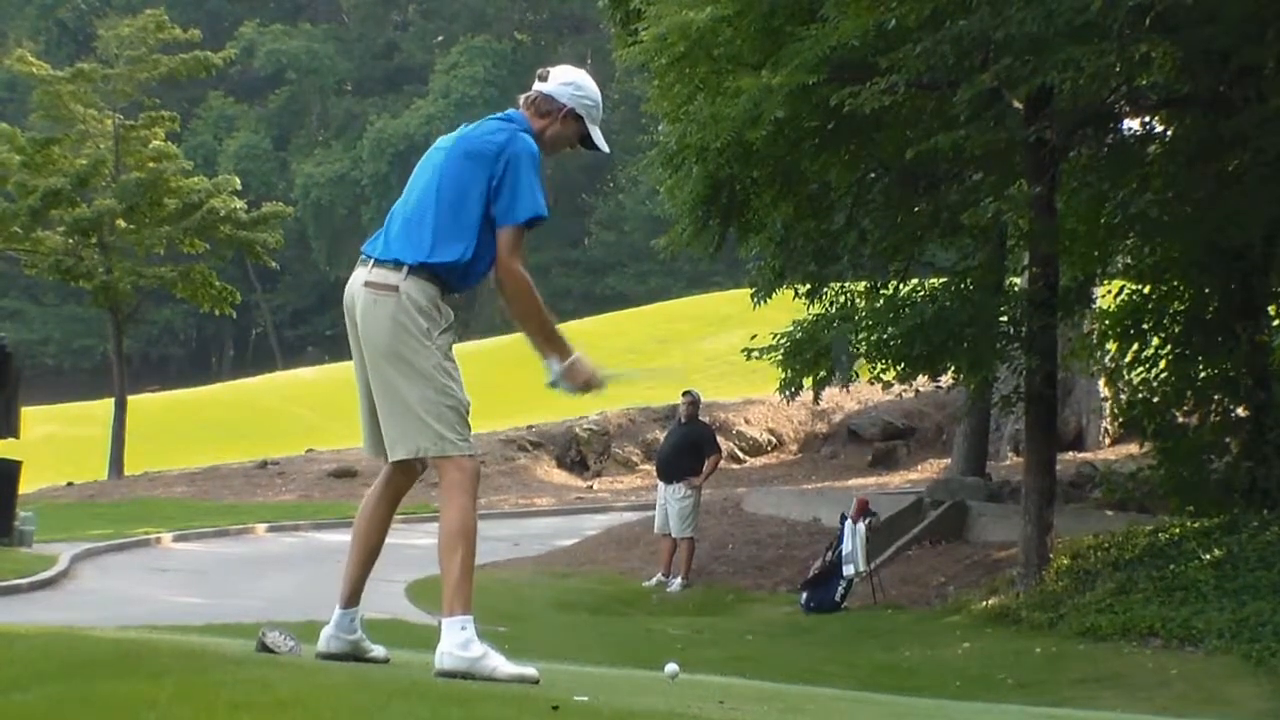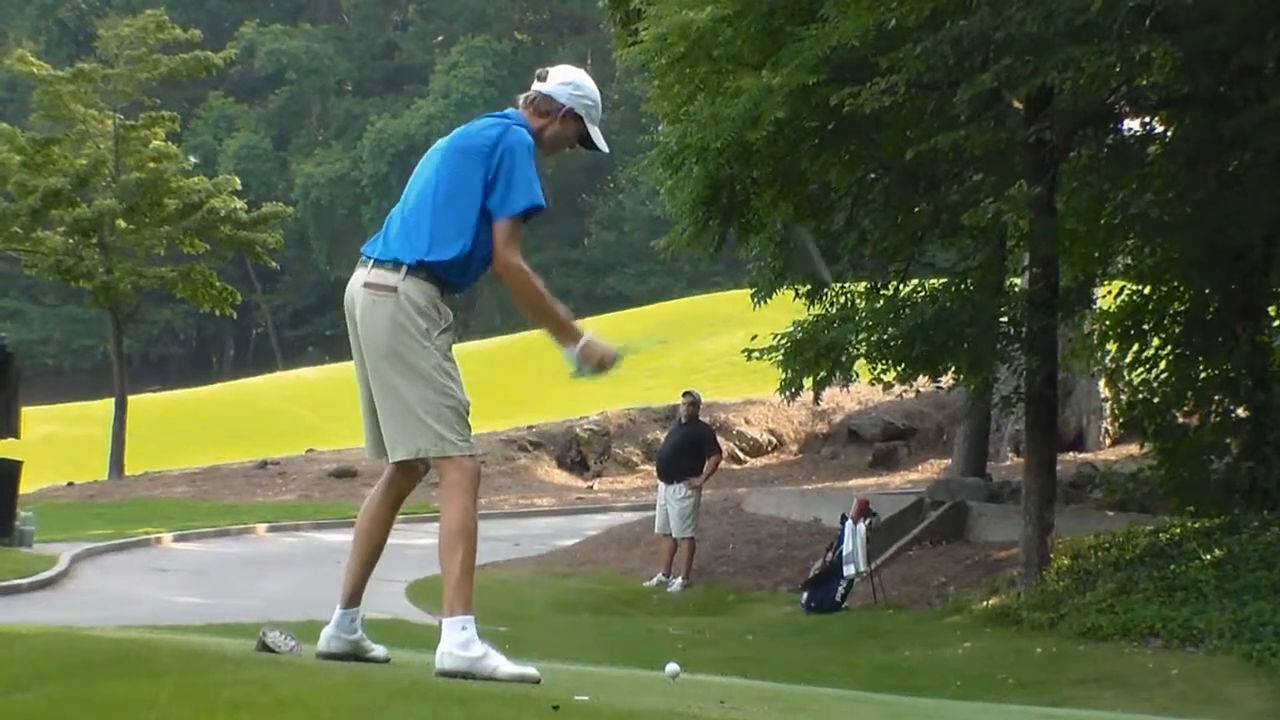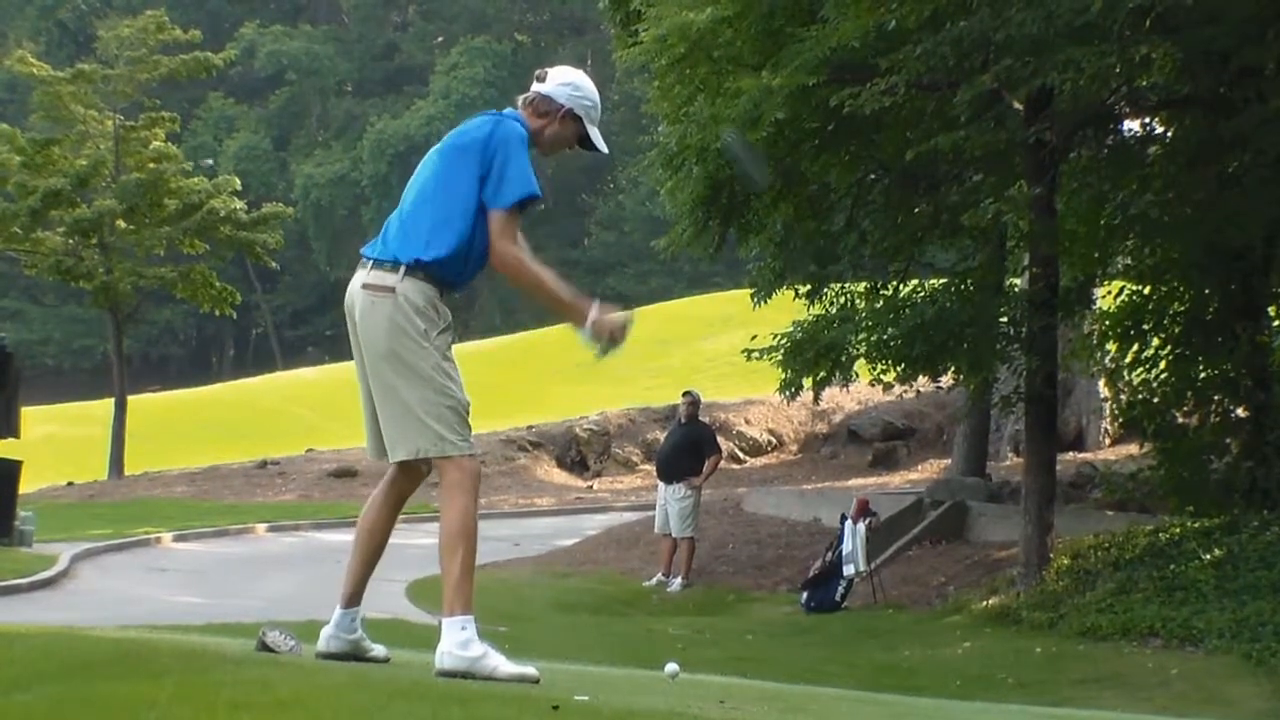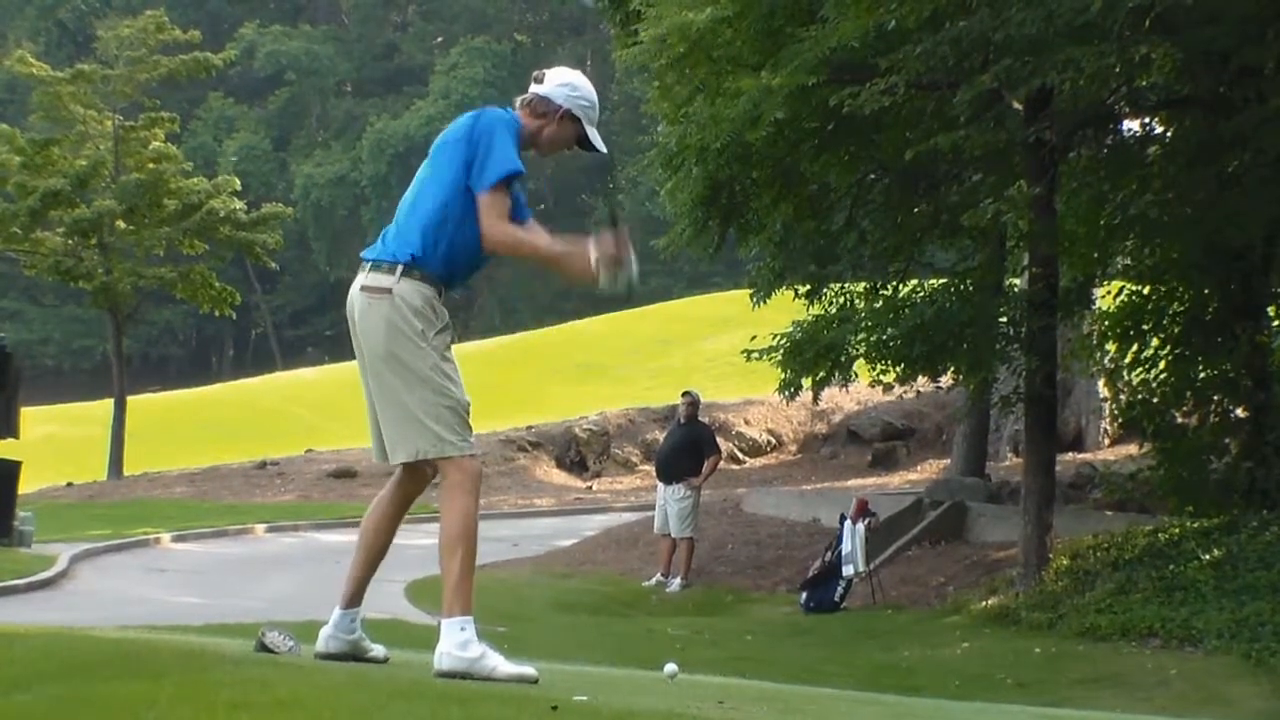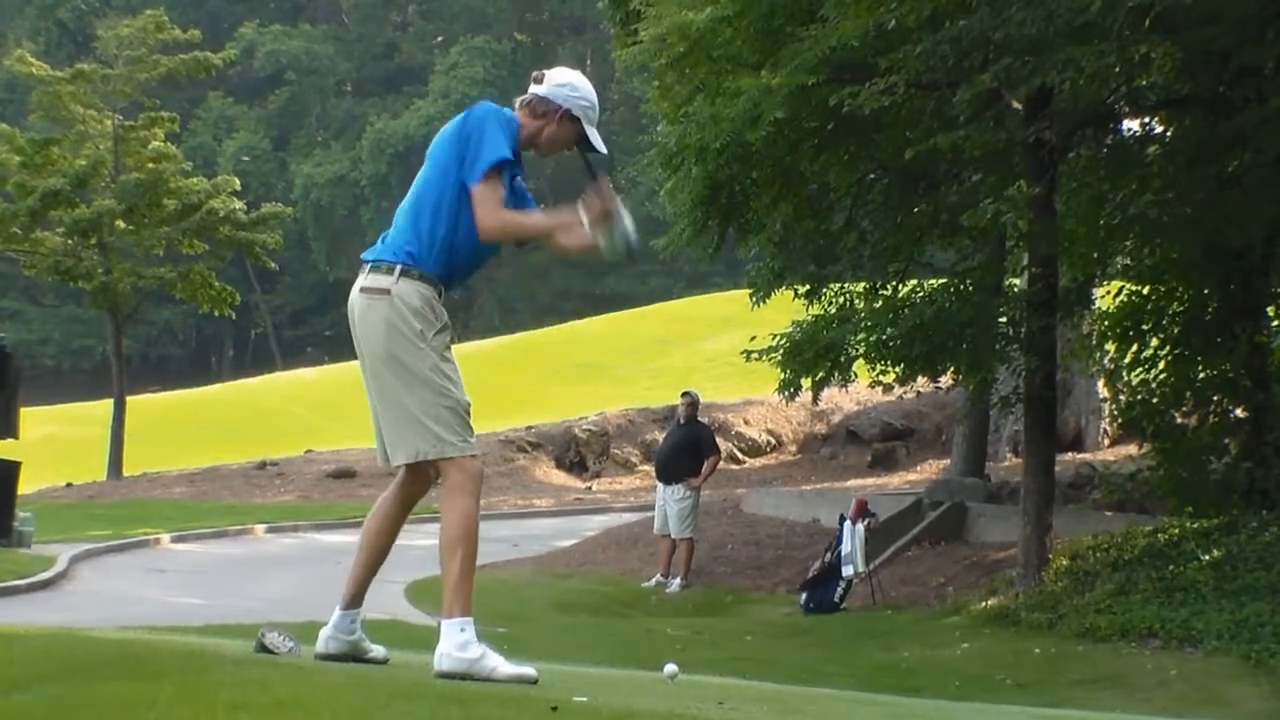
dt=0.3s
person 1, frame 1
left shoulder: (474, 136)
right shoulder: (517, 147)
left elbow: (491, 267)
right elbow: (509, 270)
left wrist: (546, 354)
right wrist: (565, 358)
left hip: (372, 290)
right hip: (405, 300)
left knee: (402, 467)
right knee: (458, 468)
left ankle: (342, 625)
right ankle: (458, 640)
person 1, frame 2
left shoulder: (478, 137)
right shoulder: (511, 140)
left elbow: (503, 260)
right elbow: (508, 262)
left wrist: (568, 334)
right wrist: (577, 339)
left hip: (376, 292)
right hip: (404, 299)
left knee: (404, 468)
right knee: (458, 467)
left ankle: (343, 625)
right ankle: (459, 640)
person 1, frame 3
left shoulder: (480, 137)
right shoulder: (506, 135)
left elbow: (520, 259)
right elbow: (504, 254)
left wrist: (586, 310)
right wrist: (586, 316)
left hip: (377, 293)
right hip: (403, 298)
left knee: (407, 468)
right knee: (459, 467)
left ankle: (343, 625)
right ankle: (459, 639)
person 1, frame 4
left shoulder: (489, 146)
right shoulder: (493, 126)
left elbow: (539, 246)
right elbow: (495, 236)
left wrist: (595, 256)
right wrist: (589, 256)
left hip: (384, 296)
right hip: (401, 298)
left knee: (414, 471)
right knee: (459, 468)
left ankle: (342, 625)
right ankle: (458, 640)
person 1, frame 5
left shoulder: (503, 164)
right shoulder: (487, 119)
left elbow: (550, 239)
right elbow: (490, 226)
left wrist: (588, 221)
right wrist: (577, 216)
left hip: (390, 299)
right hip: (401, 299)
left knee: (418, 472)
right knee: (461, 468)
left ankle: (343, 626)
right ankle: (458, 641)
person 2, frame 1
left shoulder: (701, 430)
right shoulder: (676, 425)
left elbow: (715, 456)
left wrist: (700, 479)
right wrist: (661, 481)
left hip: (683, 489)
right hip: (664, 486)
left knee: (684, 534)
right knee: (665, 532)
left ankle: (683, 578)
right ankle: (664, 574)
person 2, frame 2
left shoulder: (702, 430)
right shoulder: (677, 426)
left elbow: (716, 456)
left wrist: (701, 479)
right wrist: (661, 479)
left hip: (683, 489)
right hip: (665, 486)
left knee: (684, 534)
right knee: (666, 532)
left ankle: (684, 578)
right ankle: (665, 574)
person 2, frame 3
left shoulder: (702, 430)
right shoulder: (676, 426)
left elbow: (715, 456)
left wrist: (701, 479)
right wrist: (661, 480)
left hip: (683, 489)
right hip: (664, 486)
left knee: (684, 534)
right knee: (665, 532)
left ankle: (683, 577)
right ankle: (664, 574)
person 2, frame 4
left shoulder: (701, 430)
right shoulder: (676, 426)
left elbow: (715, 456)
left wrist: (700, 479)
right wrist: (660, 480)
left hip: (682, 489)
right hip: (664, 486)
left knee: (683, 534)
right knee: (665, 532)
left ankle: (682, 578)
right ankle: (663, 574)
person 2, frame 5
left shoulder: (701, 431)
right shoulder: (675, 427)
left elbow: (714, 457)
left wrist: (699, 480)
right wrist: (660, 480)
left hip: (682, 489)
right hip: (664, 487)
left knee: (683, 535)
right knee: (664, 533)
left ankle: (682, 579)
right ankle: (663, 575)
